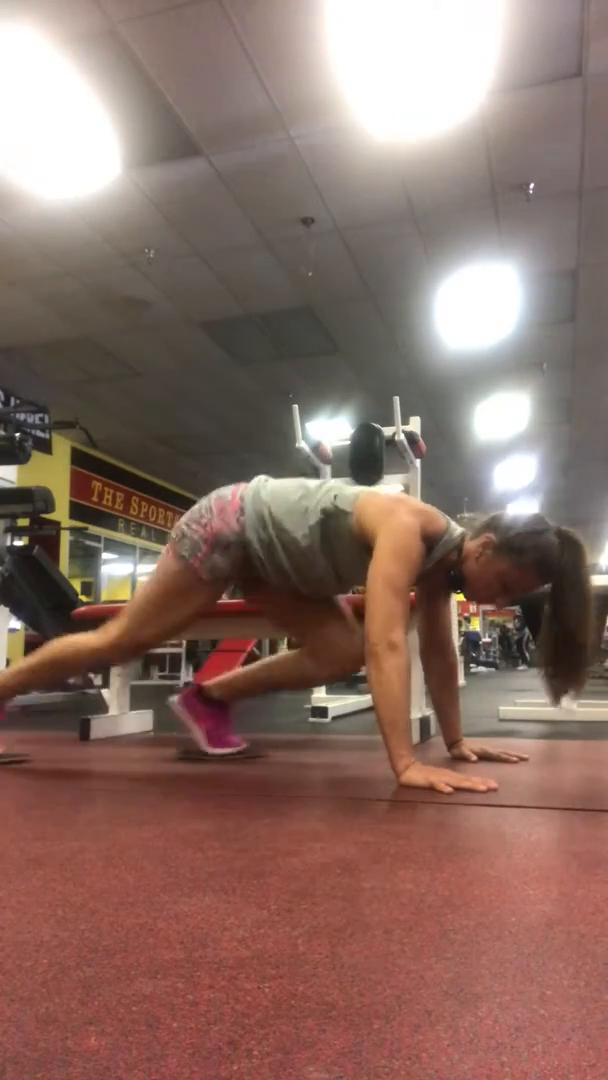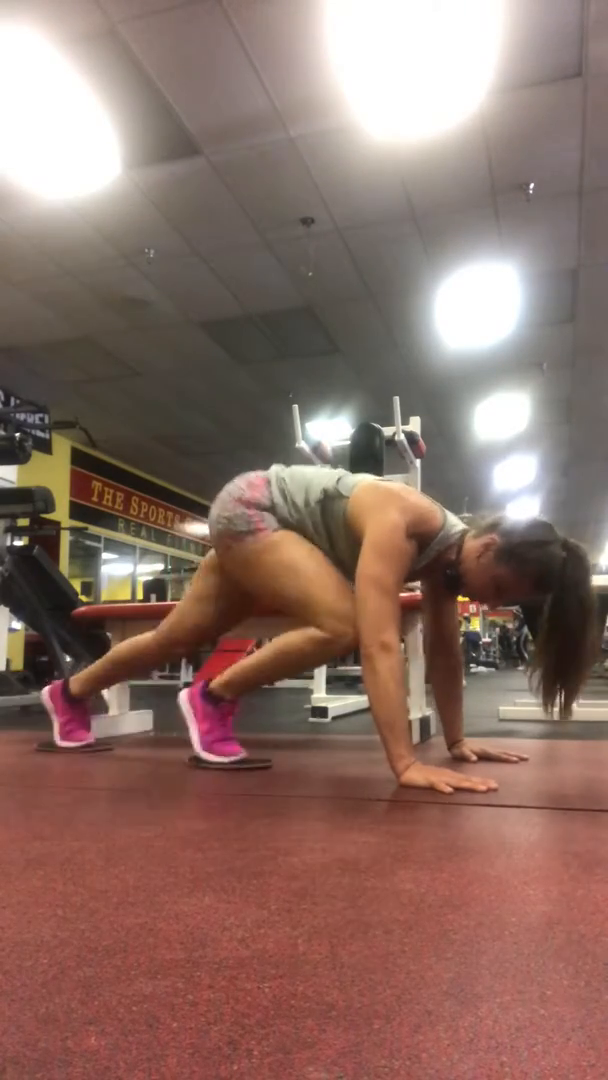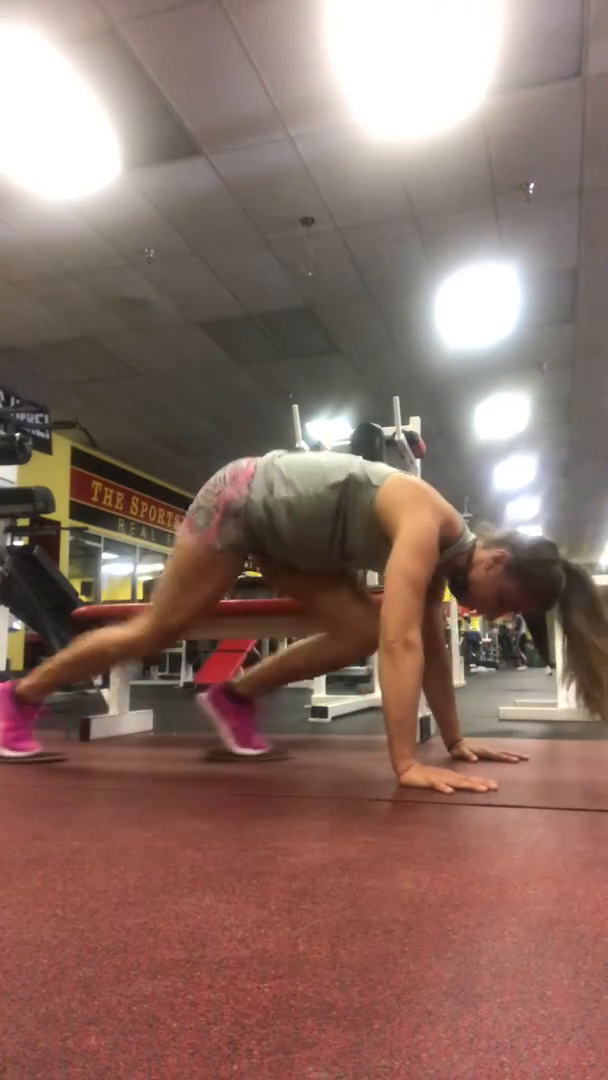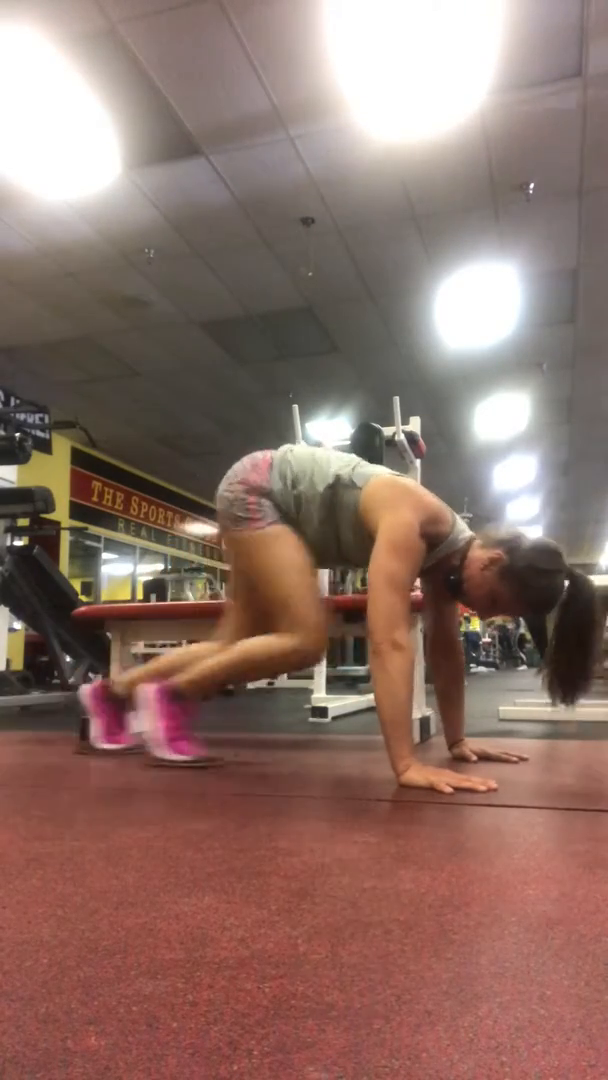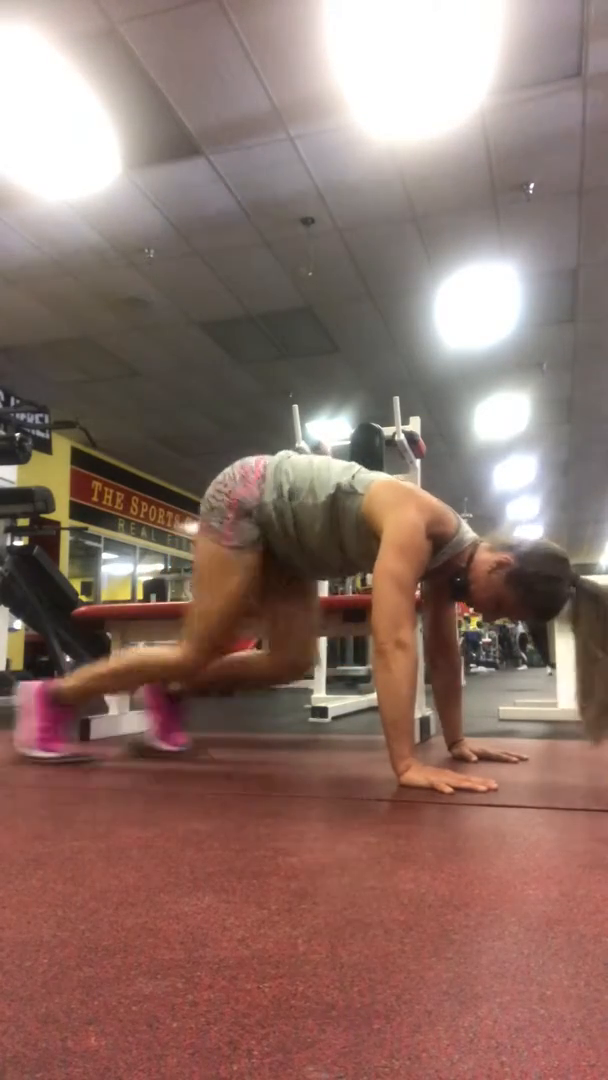
dt=0.4s
person 1, frame 1
left shoulder: (440, 557)
right shoulder: (408, 531)
left elbow: (438, 652)
right elbow: (386, 647)
left wrist: (456, 742)
right wrist: (406, 765)
left hip: (266, 544)
right hip: (226, 526)
left knee: (337, 656)
right knee: (118, 641)
left ankle: (208, 698)
person 1, frame 2
left shoulder: (444, 552)
right shoulder: (398, 526)
left elbow: (443, 650)
right elbow: (380, 645)
left wrist: (456, 743)
right wrist: (405, 765)
left hip: (273, 529)
right hip: (248, 506)
left knee: (174, 639)
right knee: (340, 624)
left ankle: (69, 694)
right ankle: (211, 699)
person 1, frame 3
left shoulder: (440, 553)
right shoulder: (425, 524)
left elbow: (430, 648)
right elbow: (402, 644)
left wrist: (455, 743)
right wrist: (407, 764)
left hip: (282, 525)
right hip: (242, 499)
left knee: (357, 631)
right knee: (150, 634)
left ankle: (235, 699)
person 1, frame 4
left shoulder: (452, 552)
right shoulder: (410, 525)
left elbow: (445, 648)
right elbow: (389, 642)
left wrist: (458, 740)
right wrist: (406, 764)
left hip: (289, 511)
right hip: (255, 487)
left knee: (241, 643)
right knee: (306, 638)
left ankle: (112, 696)
right ankle: (168, 694)
person 1, frame 5
left shoulder: (448, 554)
right shoulder: (416, 526)
left elbow: (442, 649)
right elbow: (393, 642)
left wrist: (456, 740)
right wrist: (407, 764)
left hip: (284, 528)
right hip: (250, 497)
left knee: (293, 658)
right knee: (195, 654)
left ankle: (168, 694)
right ankle: (50, 697)
